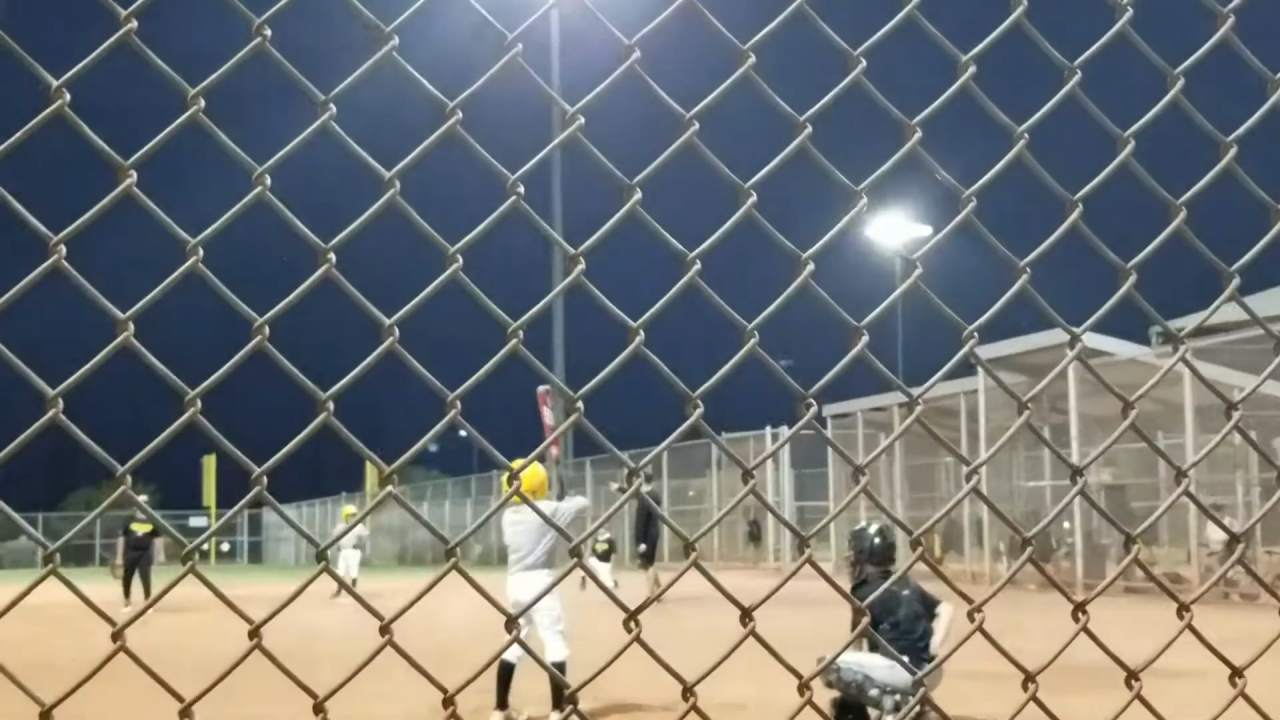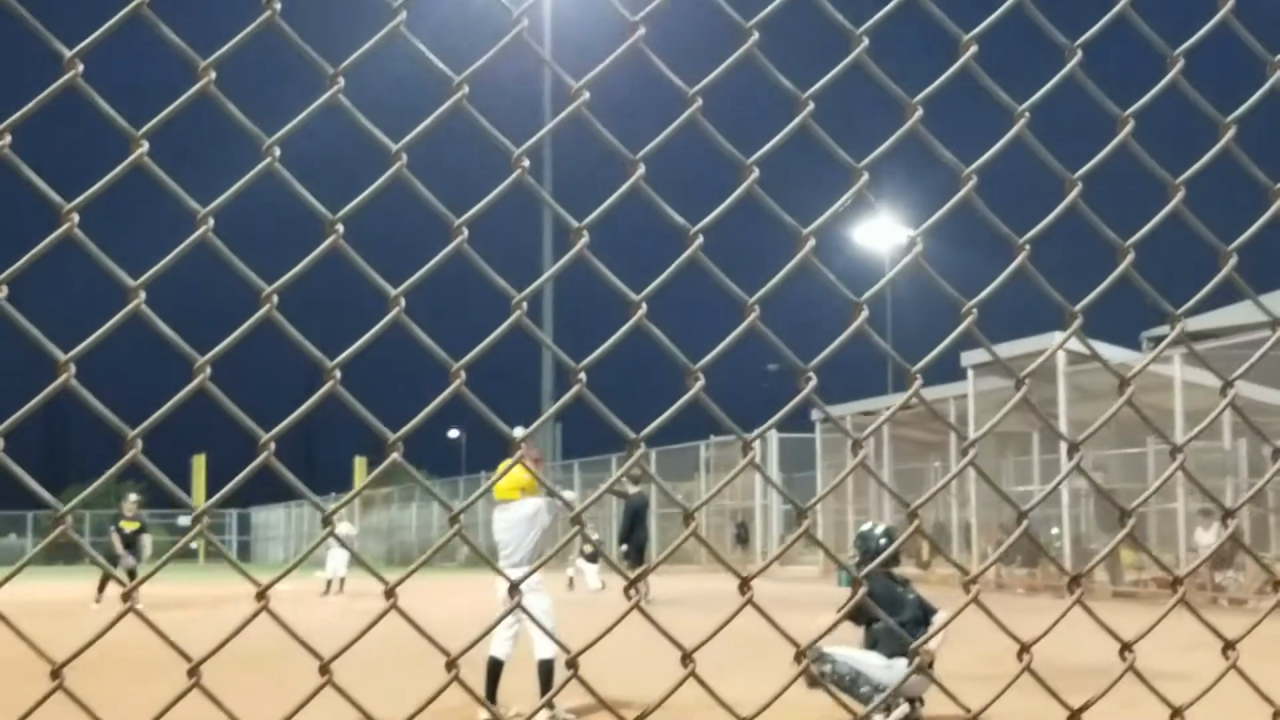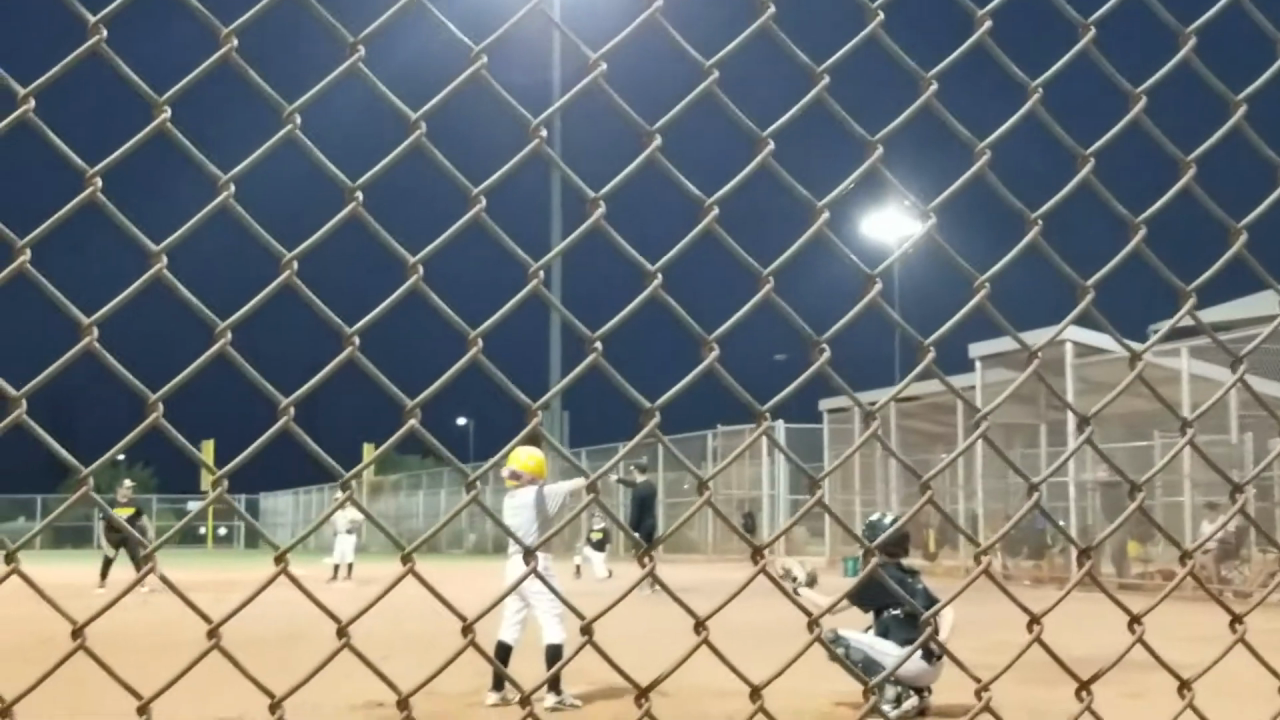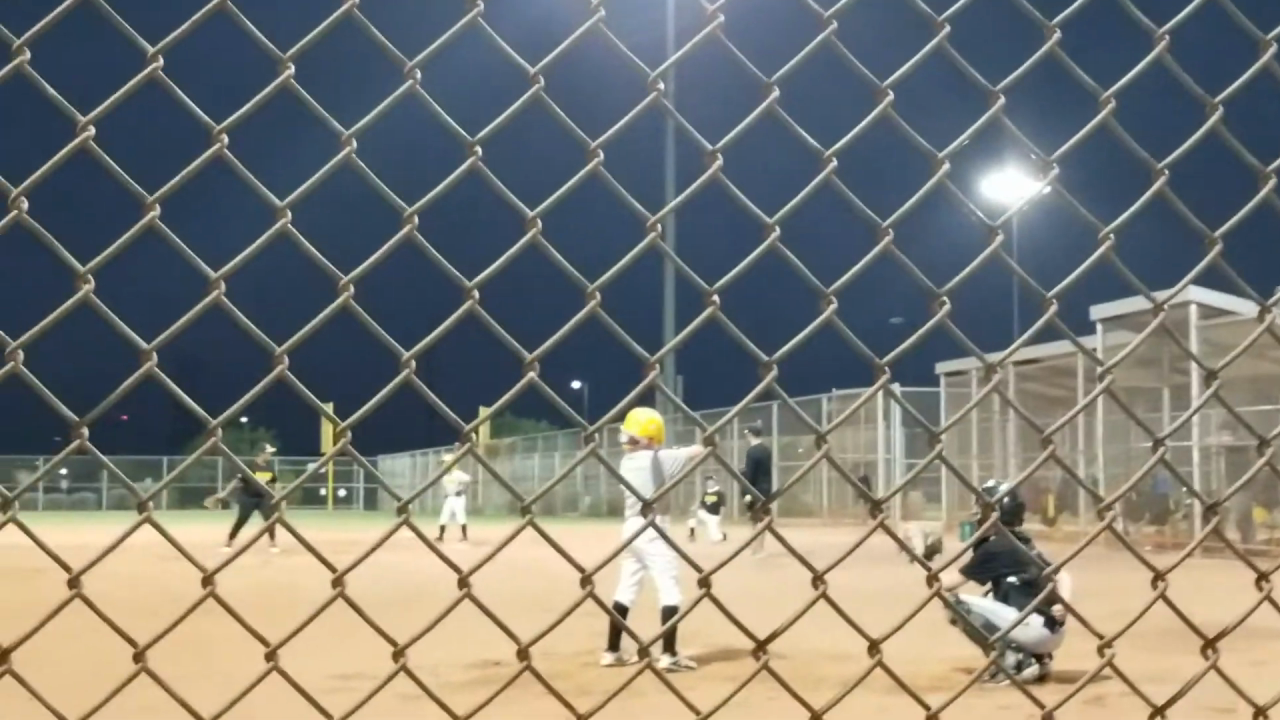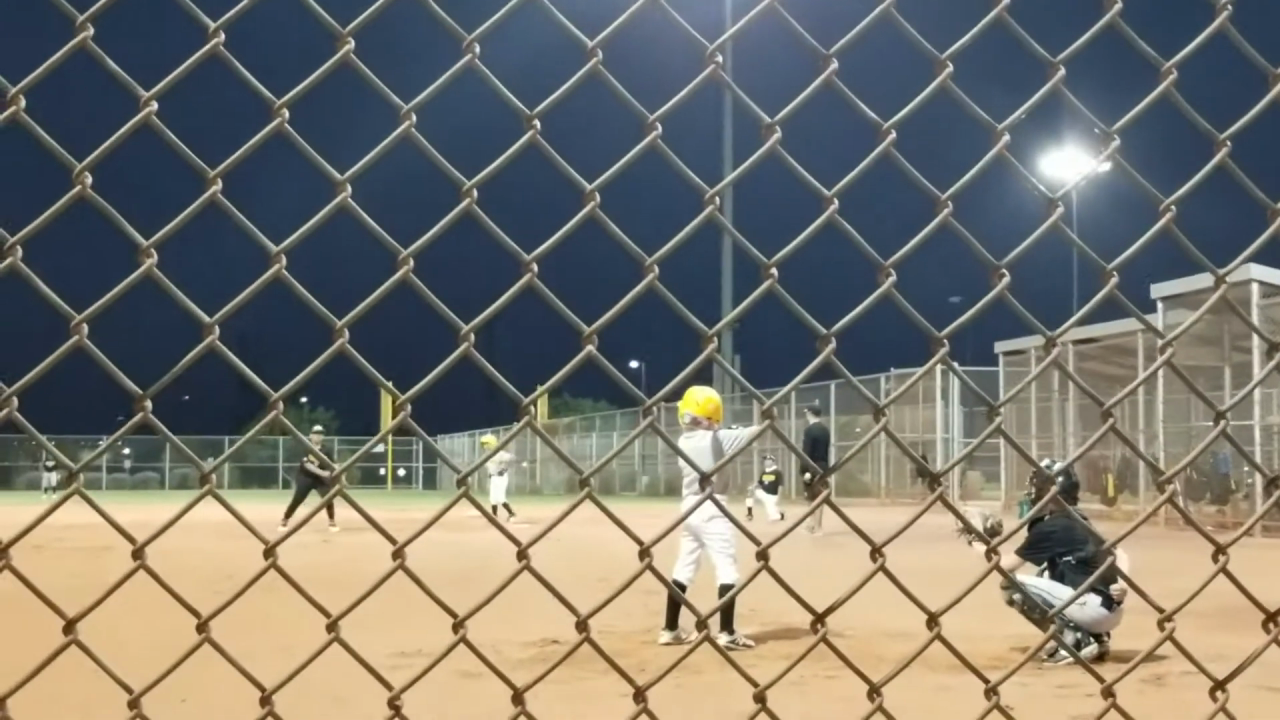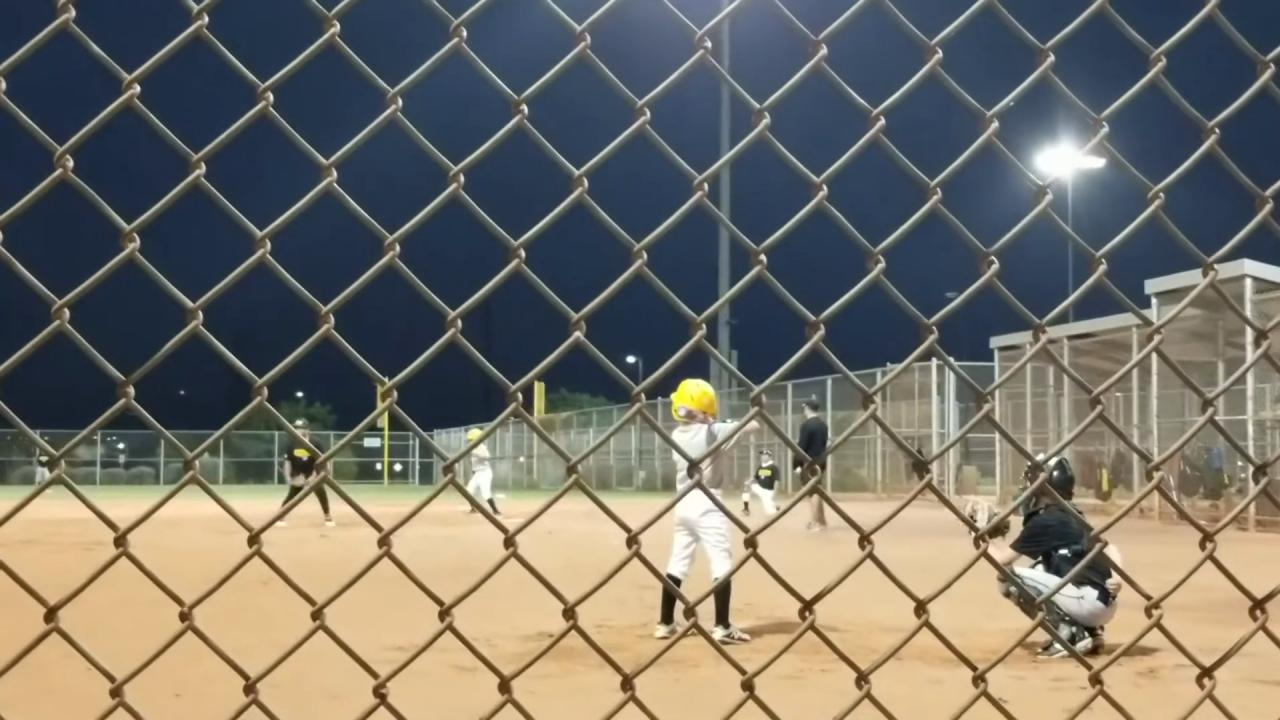
dt=0.4s
person 1, frame 1
left shoulder: (507, 515)
right shoulder: (548, 510)
right elbow: (583, 503)
right wrist: (566, 500)
left hip: (515, 583)
right hip: (540, 582)
left knee: (512, 645)
right knee: (555, 644)
person 1, frame 2
left shoulder: (498, 512)
right shoulder: (535, 506)
right elbow: (570, 497)
right wrist: (555, 493)
left hip: (506, 579)
right hip: (528, 580)
left knee: (501, 642)
right knee: (545, 641)
person 1, frame 3
left shoulder: (509, 498)
right shoulder: (543, 493)
right elbow: (582, 482)
left hip: (514, 565)
right hip: (538, 566)
left knee: (509, 628)
right knee: (553, 628)
left ankle: (497, 690)
right ankle: (554, 694)
person 1, frame 4
left shoulder: (626, 461)
right shoulder: (659, 458)
right elbow: (698, 451)
right wrist: (691, 448)
left hip: (631, 528)
right hip: (653, 530)
left knee: (626, 590)
right knee: (669, 590)
left ankle: (612, 651)
right ankle: (669, 654)
person 1, frame 5
left shoulder: (683, 440)
right shoulder: (718, 438)
right elbow: (758, 431)
left hip: (689, 509)
right hip: (712, 510)
left knee: (683, 569)
right knee: (727, 569)
left ankle: (670, 629)
right ankle: (726, 633)
person 1, frame 6
left shoulder: (677, 435)
right shoulder: (712, 432)
right elbow: (753, 425)
right wrist: (728, 423)
left hip: (684, 504)
right hip: (706, 505)
left knee: (678, 563)
right knee: (722, 563)
left ankle: (665, 623)
right ankle: (722, 627)
person 2, frame 1
left shoulder: (864, 592)
right shoulder: (907, 584)
right elbow: (944, 609)
right wrist: (935, 644)
left hip: (903, 671)
right hip: (930, 673)
left knee: (828, 665)
left ankle: (893, 702)
person 2, frame 2
left shoulder: (870, 586)
right shoulder: (904, 587)
right elbow: (940, 617)
right wrist: (932, 647)
left hip: (898, 671)
right hip: (919, 679)
left knee: (819, 656)
left ankle: (884, 703)
right ankle: (907, 703)
person 2, frame 3
left shoulder: (879, 578)
right shoulder: (911, 577)
left elbow: (832, 606)
right elbow: (946, 610)
left wrist: (800, 588)
right wrist: (940, 640)
left hip: (913, 661)
right hip: (930, 666)
left knee: (834, 638)
right knee: (873, 634)
left ankle: (894, 693)
right ankle: (917, 691)
person 2, frame 4
left shoulder: (993, 548)
right shoulder: (1023, 544)
left elbow: (948, 583)
right elbow: (1062, 576)
right wrist: (1064, 605)
left hip: (1036, 629)
right hip: (1051, 632)
left knee: (958, 604)
left ankle: (1016, 660)
right ankle: (1037, 657)
person 2, frame 5
left shoulder: (1048, 528)
right shoulder: (1078, 523)
left elbow: (1006, 566)
right elbow: (1119, 555)
left wrist: (977, 543)
right wrist: (1122, 584)
left hip: (1094, 609)
right hip: (1109, 609)
left knee: (1012, 585)
right knee: (1046, 576)
left ankle: (1075, 640)
right ankle: (1095, 637)
person 2, frame 6
left shoulder: (1043, 522)
right shoulder: (1072, 518)
left elbow: (1001, 559)
right elbow: (1110, 550)
right wrist: (1116, 579)
left hip: (1089, 602)
right hip: (1101, 602)
left knee: (1010, 577)
left ankle: (1071, 634)
right ankle: (1089, 631)
